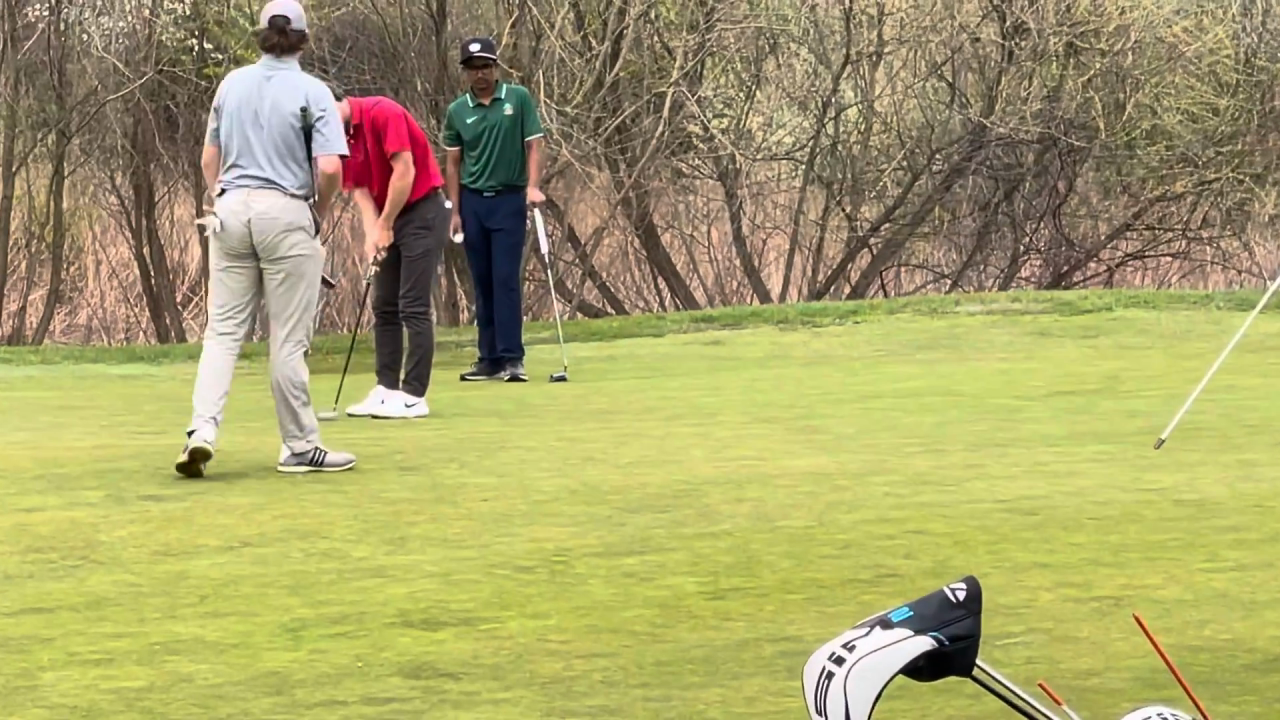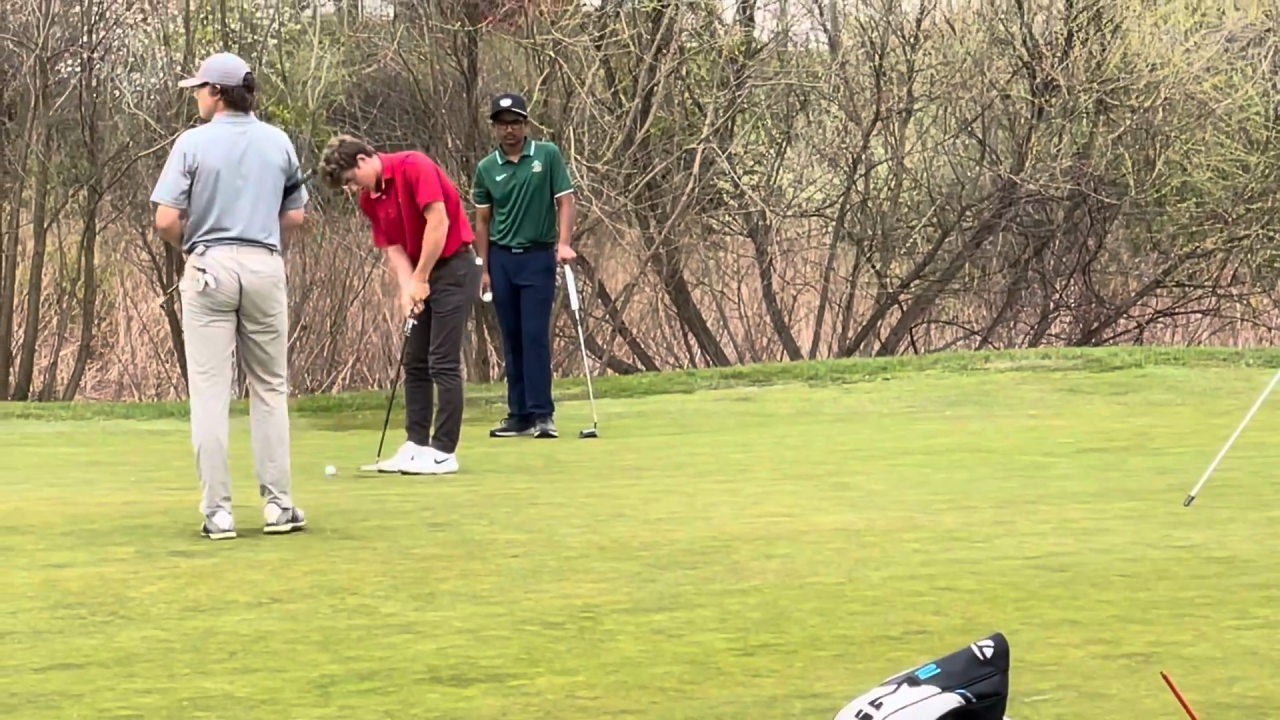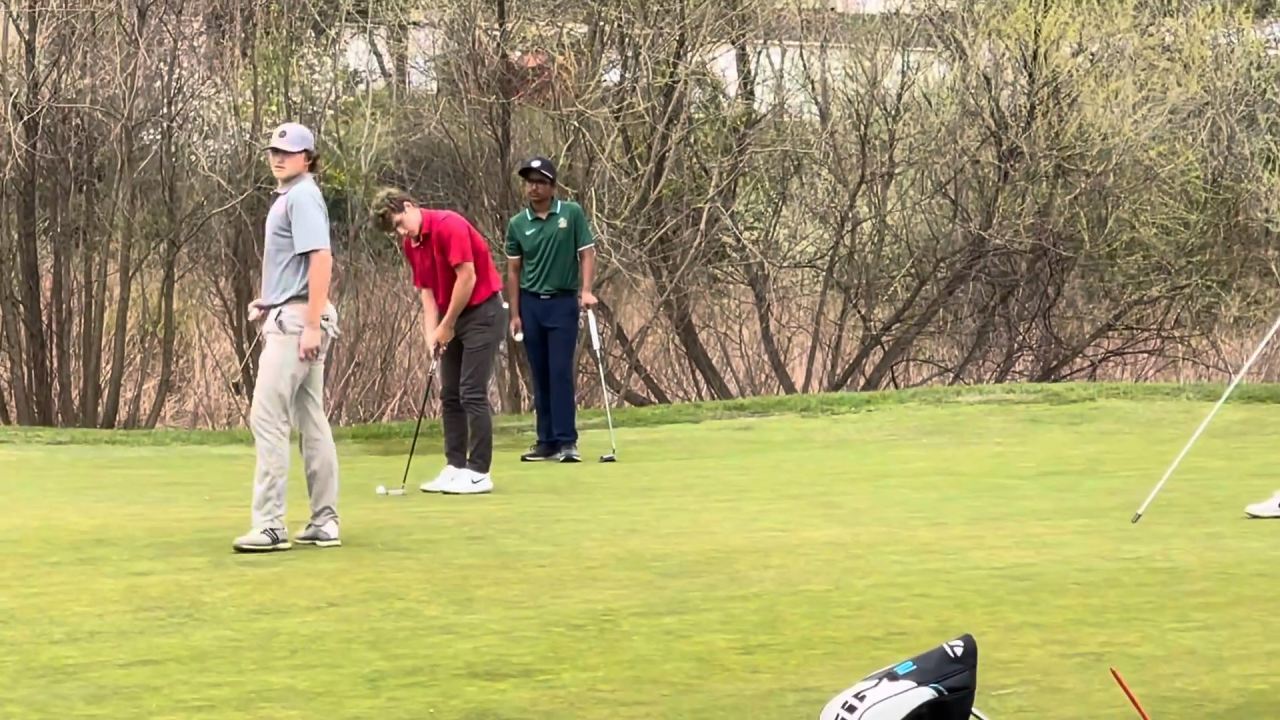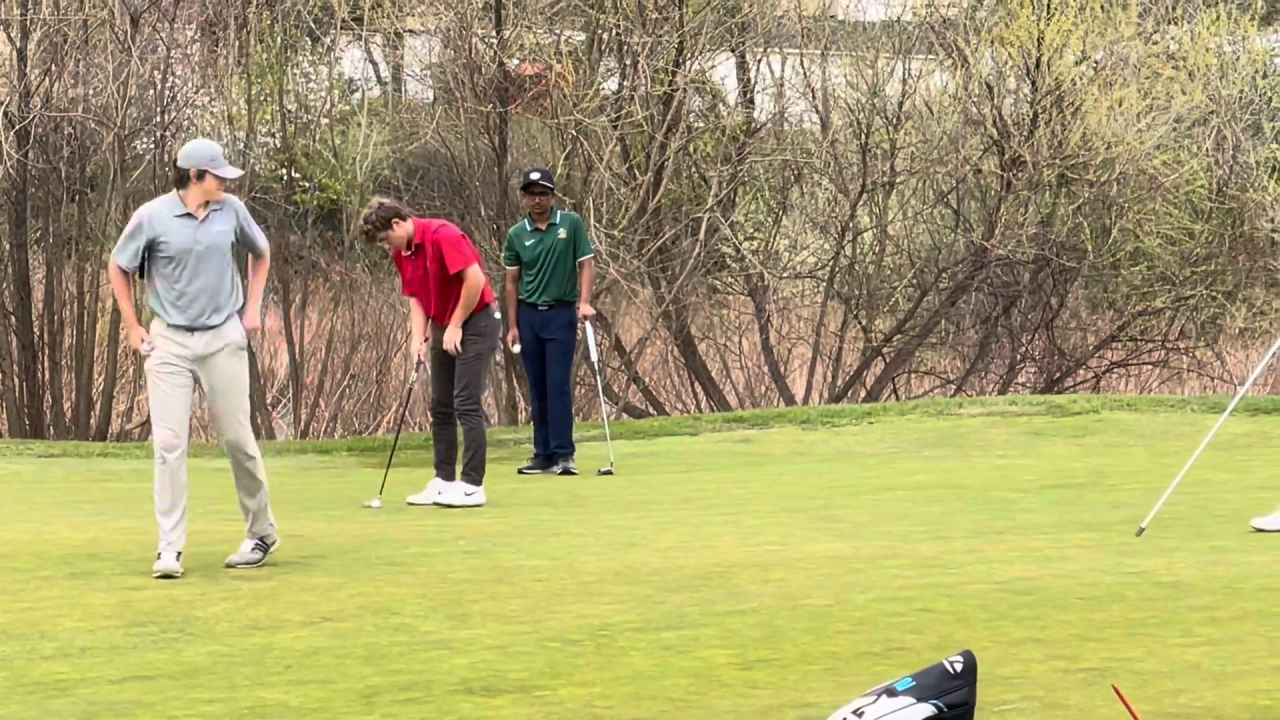
dt=1s
person 1, frame 1
left shoulder: (231, 83)
right shoulder: (313, 90)
left elbow: (210, 159)
right elbow: (329, 168)
right wrist: (321, 213)
left hip: (231, 209)
right hip: (285, 213)
left knee: (224, 330)
right knee: (288, 339)
left ankle: (202, 429)
right ankle: (299, 447)
person 1, frame 2
left shoulder: (192, 142)
right shoulder: (279, 141)
left elbow: (166, 219)
right elbow: (294, 216)
left wrist: (192, 244)
left hip: (209, 271)
right hip: (264, 269)
left knee: (210, 394)
right knee: (270, 390)
left ankle: (218, 511)
right ankle: (279, 503)
person 1, frame 3
left shoulder: (302, 196)
right shoulder: (290, 196)
left elbow: (320, 260)
left wrist: (312, 324)
right wrist: (269, 299)
left hip: (296, 319)
right hip: (295, 317)
left knee: (268, 418)
right knee: (311, 421)
left ankle: (270, 525)
right ankle: (324, 522)
person 1, frame 4
left shoulder: (232, 210)
right shoulder: (151, 216)
left elbow: (261, 253)
right elbow: (118, 268)
left wrist: (253, 307)
right wrist: (132, 327)
left hip: (223, 337)
right hip: (169, 340)
left knee: (238, 438)
right knee: (170, 442)
left ankle: (262, 531)
right ankle: (170, 548)
person 2, frame 1
left shoulder: (519, 98)
right shoulder: (457, 111)
left elbow: (534, 145)
right elbow: (453, 163)
left wrist: (533, 186)
right wrist: (454, 211)
left hip: (509, 199)
right hip: (472, 202)
left knee: (506, 280)
right knee: (482, 283)
left ankle: (512, 357)
right ankle: (490, 358)
person 2, frame 2
left shoulder: (548, 155)
right shoulder: (486, 168)
left elbow: (565, 200)
right elbow: (482, 221)
left wrist: (564, 243)
right wrist: (484, 269)
left hip: (538, 256)
right hip: (501, 259)
left knee: (535, 336)
right knee: (511, 340)
left ankle: (542, 414)
right ankle: (519, 414)
person 2, frame 3
left shoulder: (572, 213)
right shoulder: (517, 224)
left elbow: (587, 253)
right elbow: (513, 271)
left wrist: (586, 290)
right wrist: (514, 314)
left hip: (563, 302)
right hip: (530, 304)
left knee: (561, 372)
right knee: (540, 375)
left ankle: (566, 441)
right ankle: (547, 441)
person 2, frame 4
left shoulder: (572, 223)
right shoulder: (516, 234)
left elbow: (585, 264)
right elbow: (511, 282)
left wrist: (584, 301)
right wrist: (512, 325)
left hip: (561, 313)
right hip: (528, 315)
left knee: (558, 384)
right knee: (537, 387)
left ankle: (563, 453)
right ankle: (543, 453)
person 3, frame 1
left shoulder: (382, 112)
left elbow: (405, 171)
right elbow: (359, 188)
left wrist: (385, 226)
right wrist: (371, 233)
left hip: (423, 212)
right hip: (387, 219)
left knee: (414, 306)
right knee: (384, 306)
person 3, frame 2
left shoulder: (413, 165)
right shoulder: (368, 199)
left elbow: (439, 222)
right elbow: (392, 247)
left wrist: (421, 278)
right wrist: (407, 287)
left hip: (453, 268)
right hip: (420, 276)
left knee: (443, 362)
right knee: (414, 362)
person 3, frame 3
left shoulder: (449, 225)
right shoulder: (410, 245)
left elbow: (467, 278)
right elbow: (426, 289)
left wrist: (446, 326)
right wrist: (432, 331)
left hip: (482, 312)
right hip: (452, 318)
left knee: (473, 393)
right knee: (450, 396)
left ankle: (479, 473)
right ankle: (456, 468)
person 3, frame 4
left shoulder: (442, 234)
right shoulder: (401, 254)
left elbow: (476, 279)
right elbow: (415, 297)
left wrist: (456, 326)
right wrist: (418, 338)
left hip: (474, 324)
right hip: (443, 328)
left knee: (467, 404)
right knee: (440, 407)
left ankle: (472, 485)
right ankle: (445, 480)
